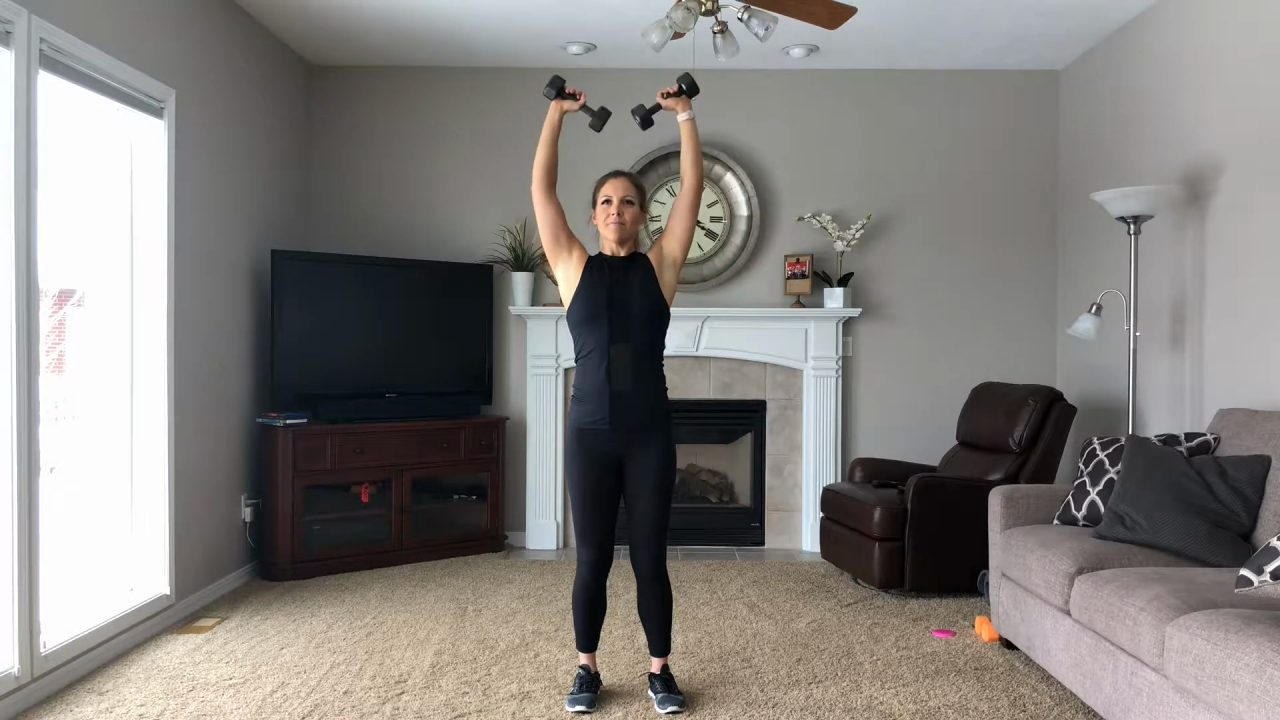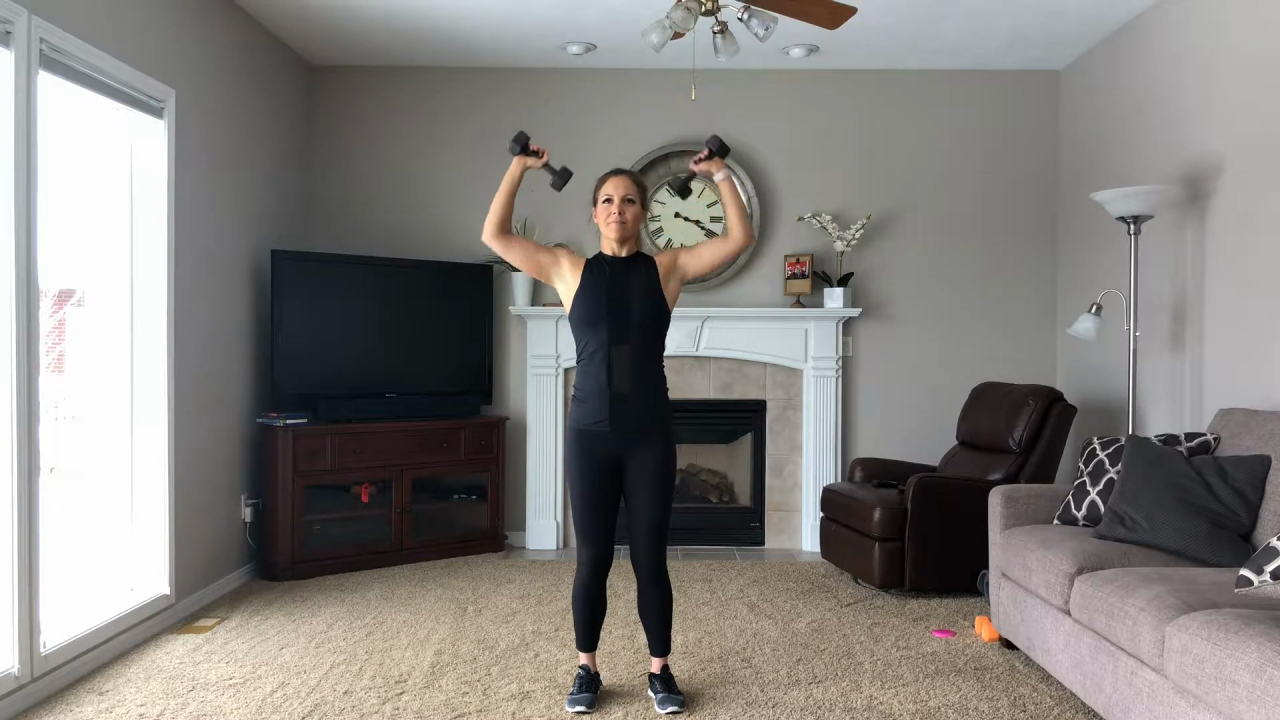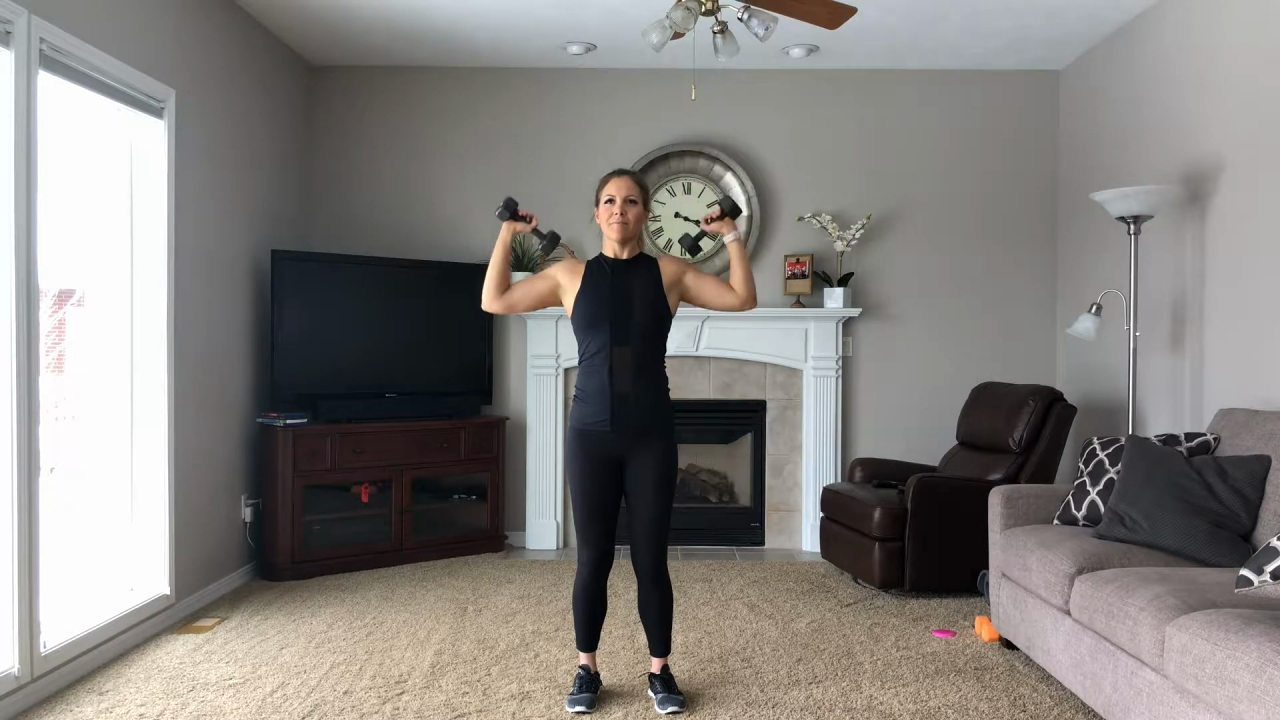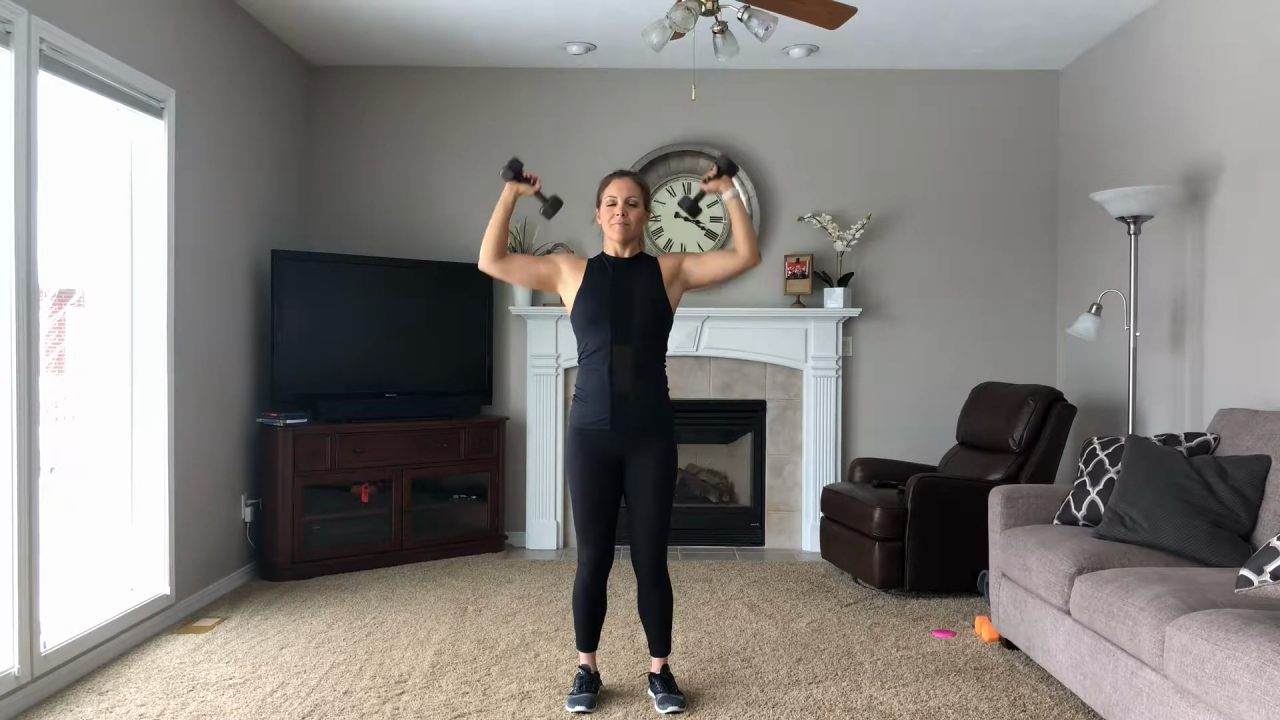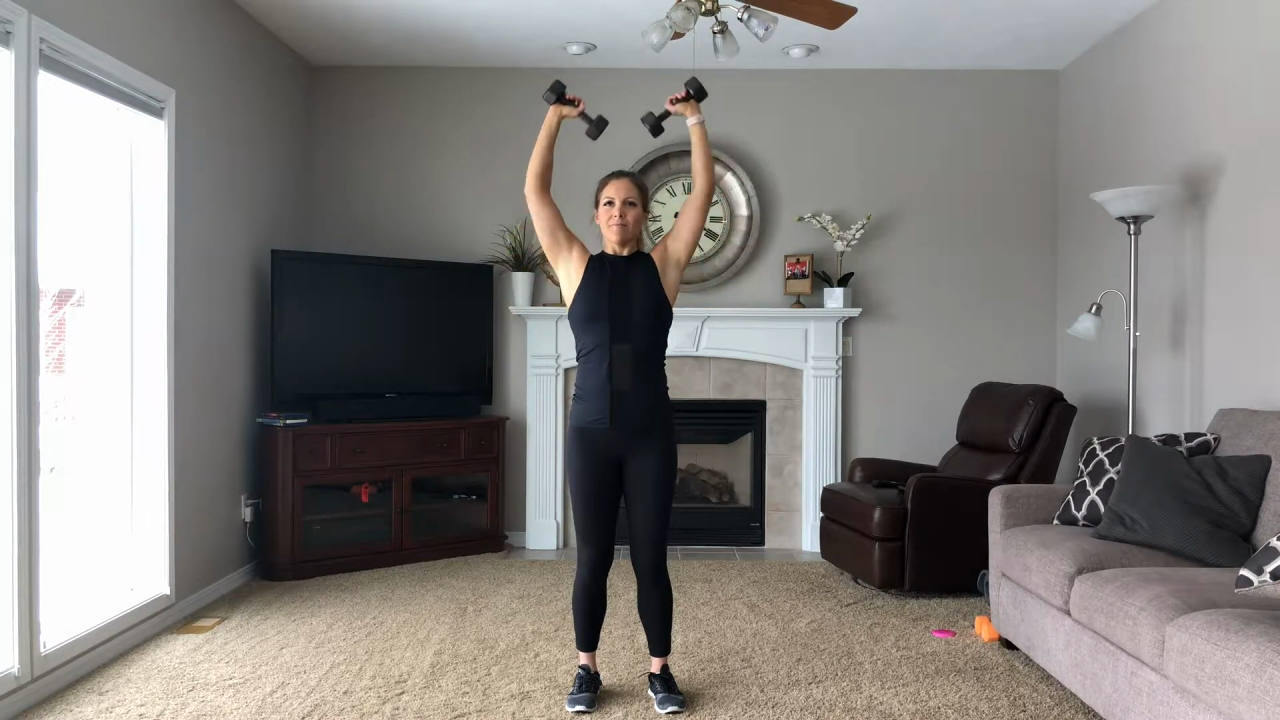
dt=0.5s
person 1, frame 1
left shoulder: (660, 265)
right shoulder: (573, 266)
left elbow: (691, 185)
right elbow: (541, 185)
left wrist: (684, 116)
right wrist: (557, 113)
left hip: (649, 435)
right hip: (590, 434)
left knee: (649, 560)
right knee: (592, 560)
right ankle: (587, 669)
person 1, frame 2
left shoulder: (665, 268)
right shoulder: (570, 269)
left elbow: (740, 240)
right elbow: (494, 236)
left wrist: (721, 176)
right wrist: (517, 168)
left hip: (649, 436)
right hip: (590, 435)
left knee: (649, 559)
right knee: (592, 559)
left ankle: (660, 671)
right ankle: (587, 670)
person 1, frame 3
left shoulder: (669, 272)
right shoulder: (570, 274)
left elbow: (743, 298)
right elbow: (493, 301)
left wrist: (730, 234)
right wrist: (507, 234)
left hip: (651, 435)
right hip: (591, 433)
left knee: (651, 560)
right knee: (592, 559)
left ankle: (660, 670)
right ankle: (587, 670)
person 1, frame 4
left shoulder: (669, 269)
right shoulder: (572, 270)
left elbow: (745, 254)
right elbow: (491, 258)
left wrist: (727, 192)
right wrist: (513, 194)
left hip: (651, 432)
right hip: (590, 431)
left knee: (651, 559)
right knee: (592, 558)
left ankle: (660, 670)
right ankle: (587, 669)
person 1, frame 5
left shoulder: (664, 264)
right shoulder: (574, 265)
left elbow: (704, 187)
right elbow: (534, 187)
left wrist: (693, 119)
right wrist: (555, 117)
left hip: (650, 434)
right hip: (591, 433)
left knee: (650, 559)
right knee: (592, 558)
right ankle: (587, 669)
